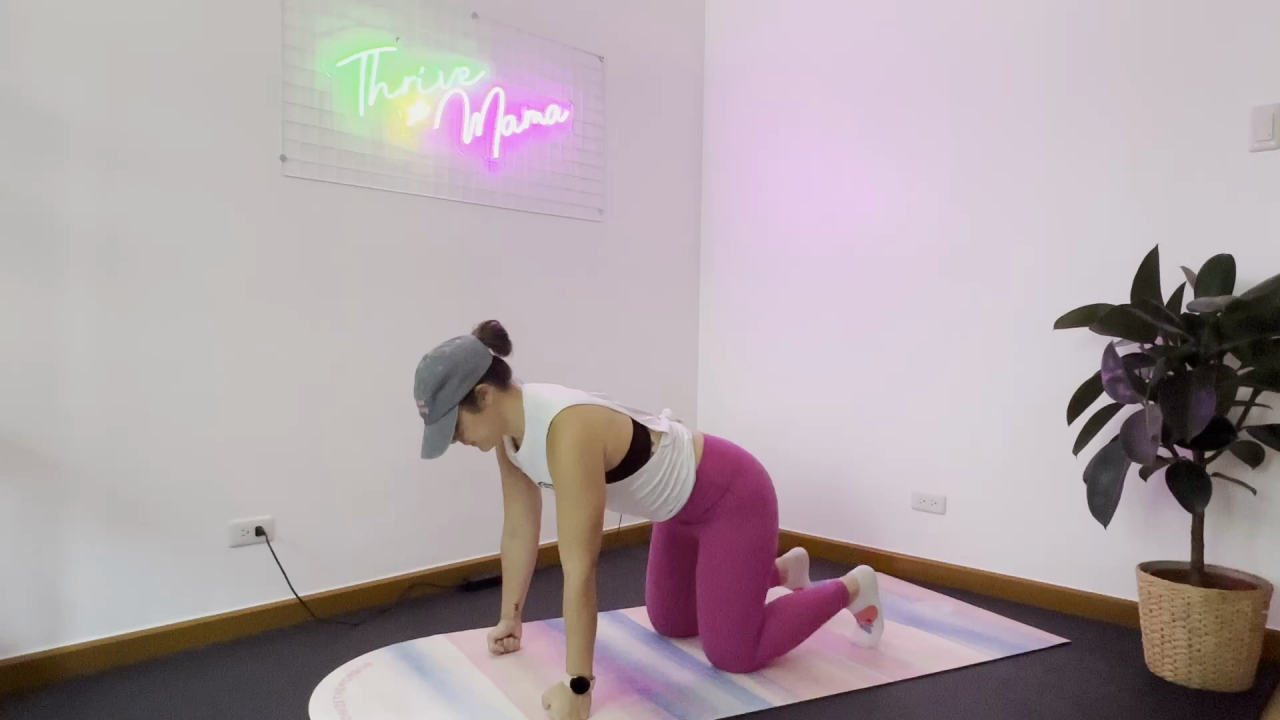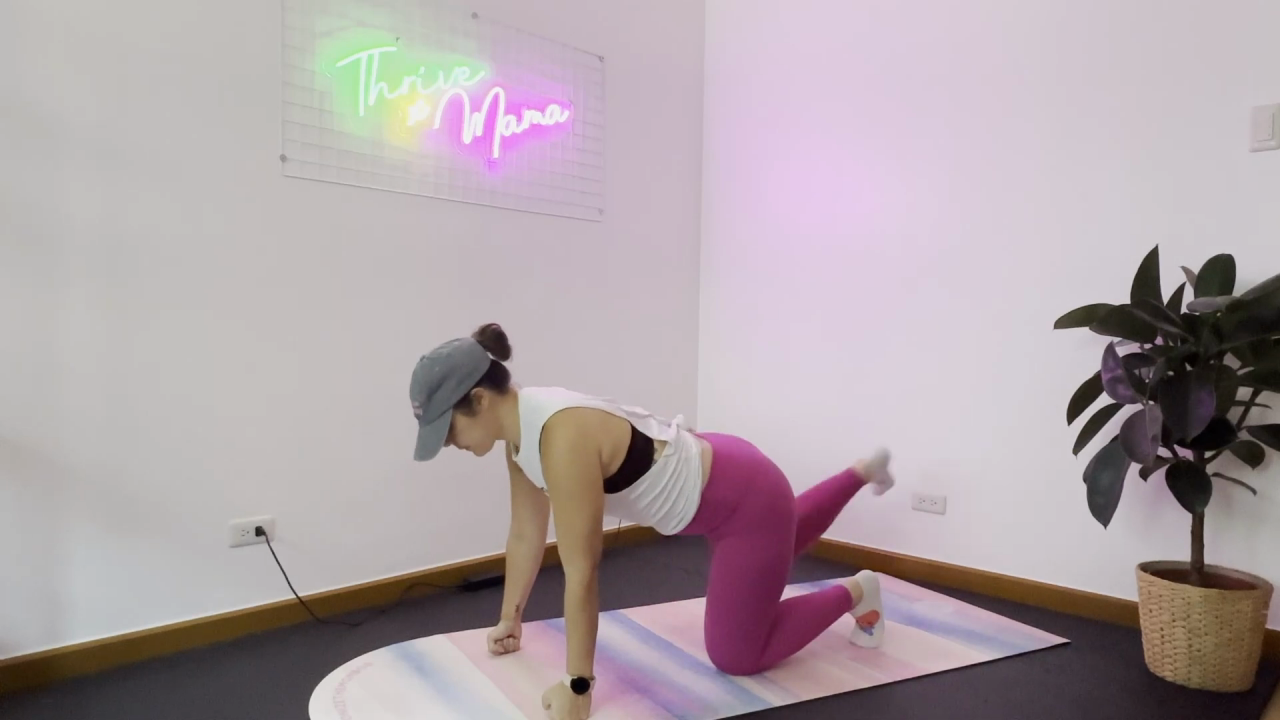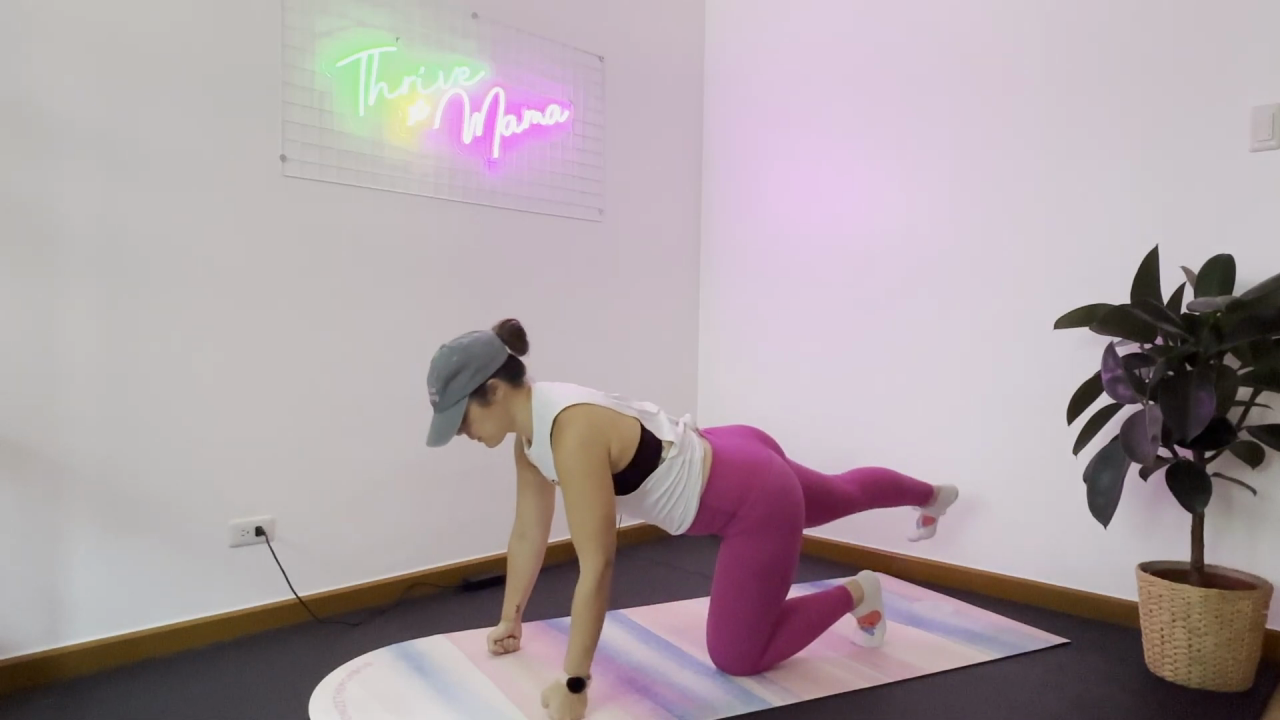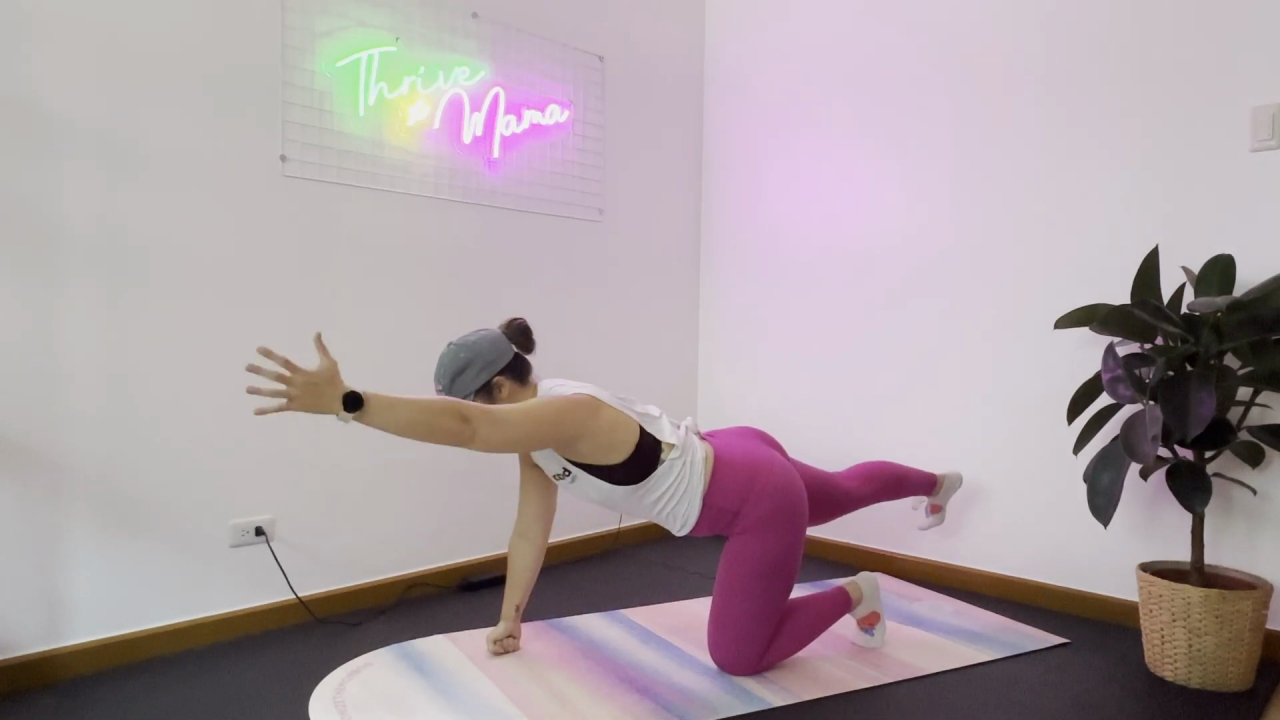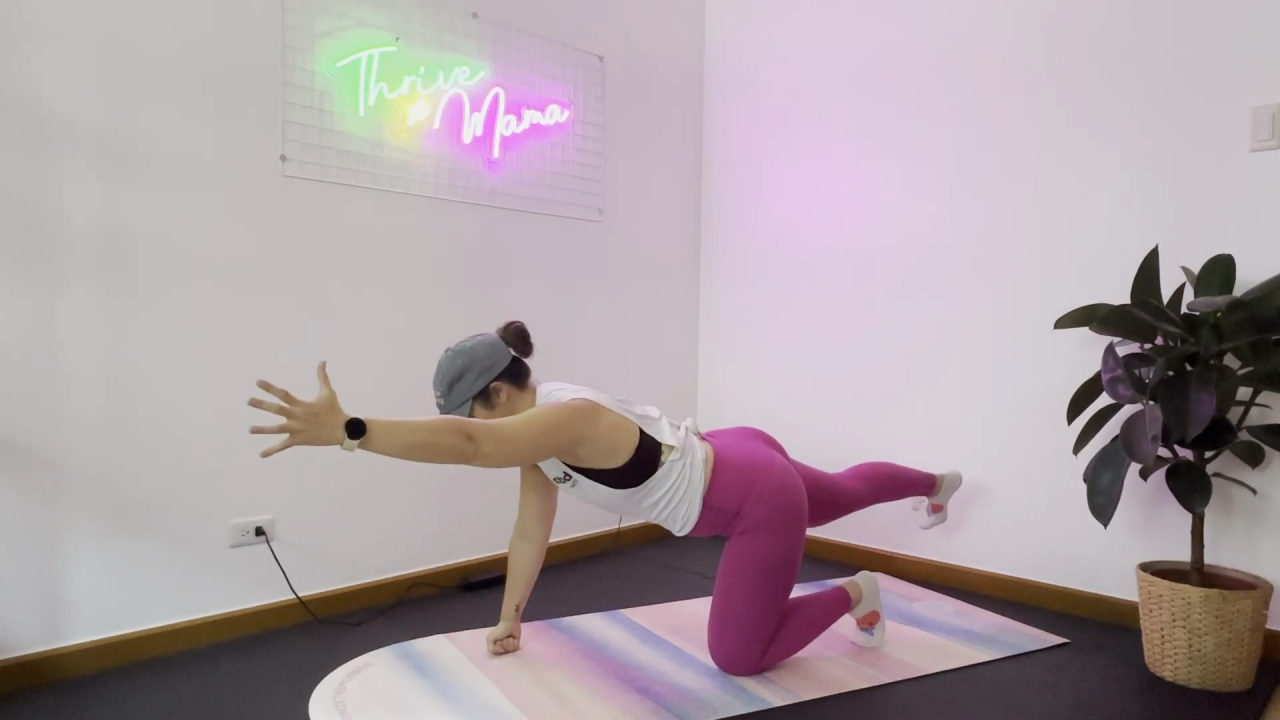
dt=0.7s
person 1, frame 1
left shoulder: (568, 430)
right shoulder: (510, 430)
left elbow: (579, 565)
right elbow: (518, 531)
right wrist: (509, 618)
left hip: (732, 494)
right hip: (684, 500)
left knee: (733, 654)
right knee: (669, 624)
left ankle: (853, 588)
right ankle: (781, 569)
person 1, frame 2
left shoulder: (562, 438)
right shoulder: (519, 429)
left elbow: (581, 571)
right elbow: (526, 534)
right wrist: (510, 619)
left hip: (748, 500)
right hip: (711, 480)
left knee: (735, 656)
left ankle: (854, 592)
right ankle: (863, 472)
person 1, frame 3
left shoulder: (572, 433)
right shoulder: (530, 427)
left elbow: (596, 565)
right elbow: (528, 532)
right wrist: (510, 618)
left hip: (756, 501)
right hip: (729, 458)
left knee: (736, 656)
right knee: (837, 495)
left ankle: (856, 594)
right ankle: (932, 495)
person 1, frame 4
left shoulder: (568, 415)
right shoulder: (540, 430)
left elbow: (465, 426)
right elbow: (530, 530)
left wrist: (343, 400)
right wrist: (510, 618)
left hip: (758, 499)
right hip: (734, 460)
left knee: (737, 656)
right knee: (843, 491)
left ankle: (853, 594)
right ankle: (936, 484)
person 1, frame 5
left shoulder: (566, 422)
right shoulder: (541, 426)
left elbow: (466, 446)
right elbow: (530, 530)
left wrist: (345, 429)
right wrist: (509, 618)
left hip: (758, 499)
right hip: (729, 462)
left knee: (737, 657)
right knee: (838, 491)
left ankle: (854, 594)
right ankle: (935, 484)
